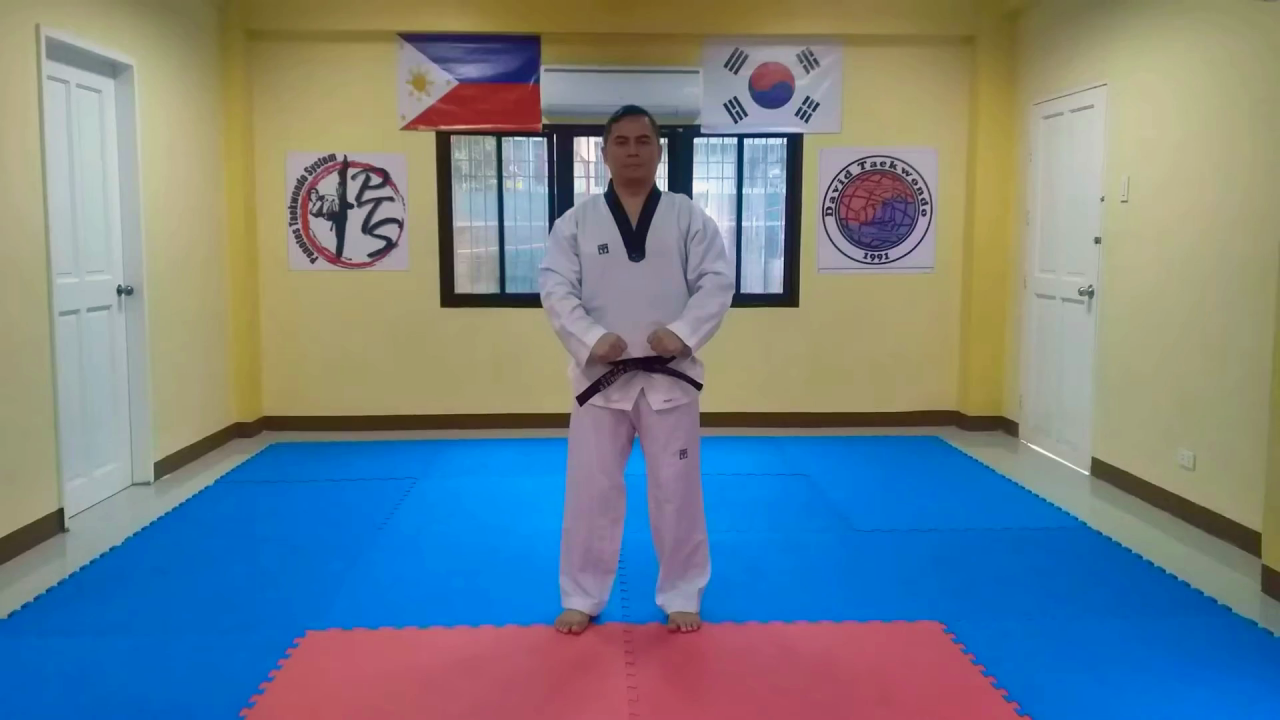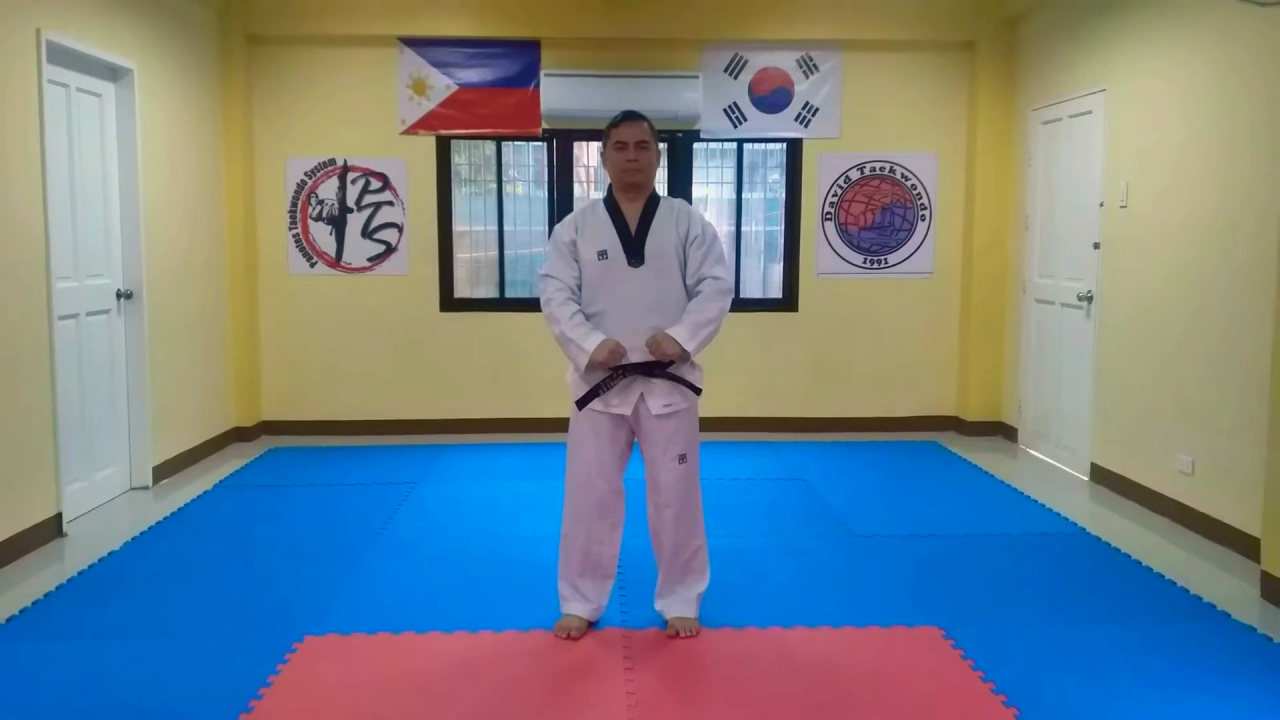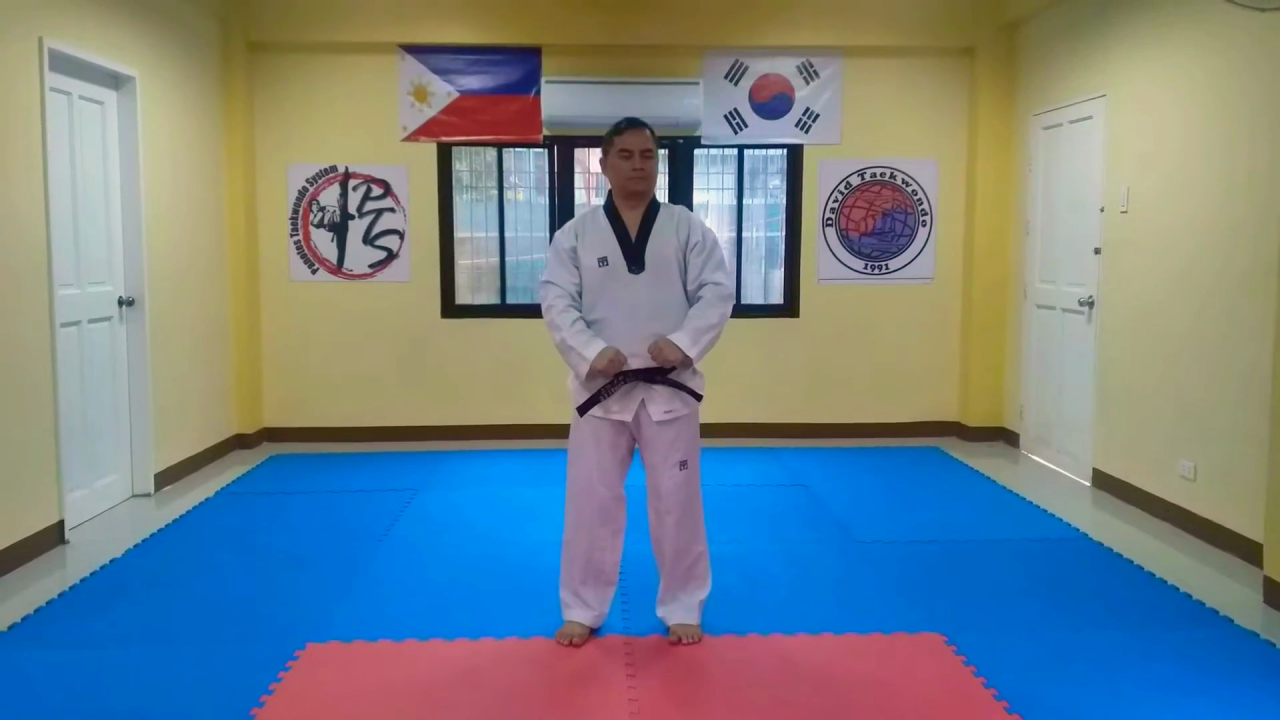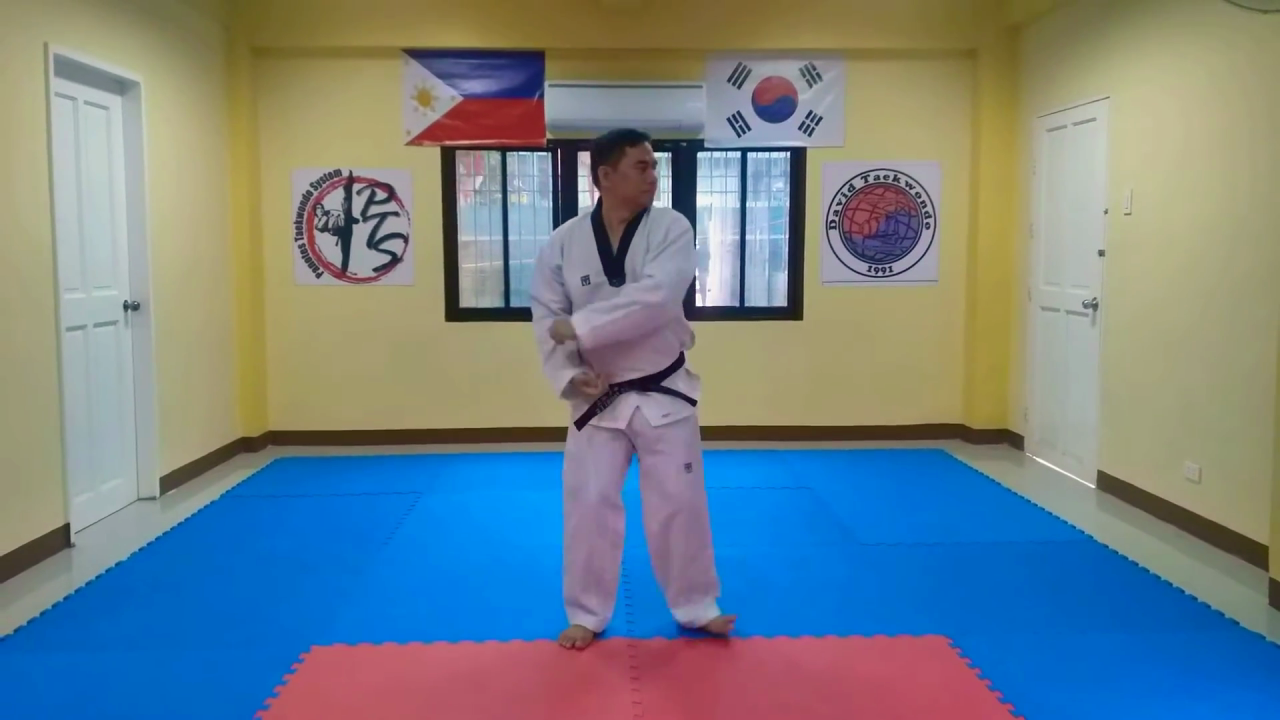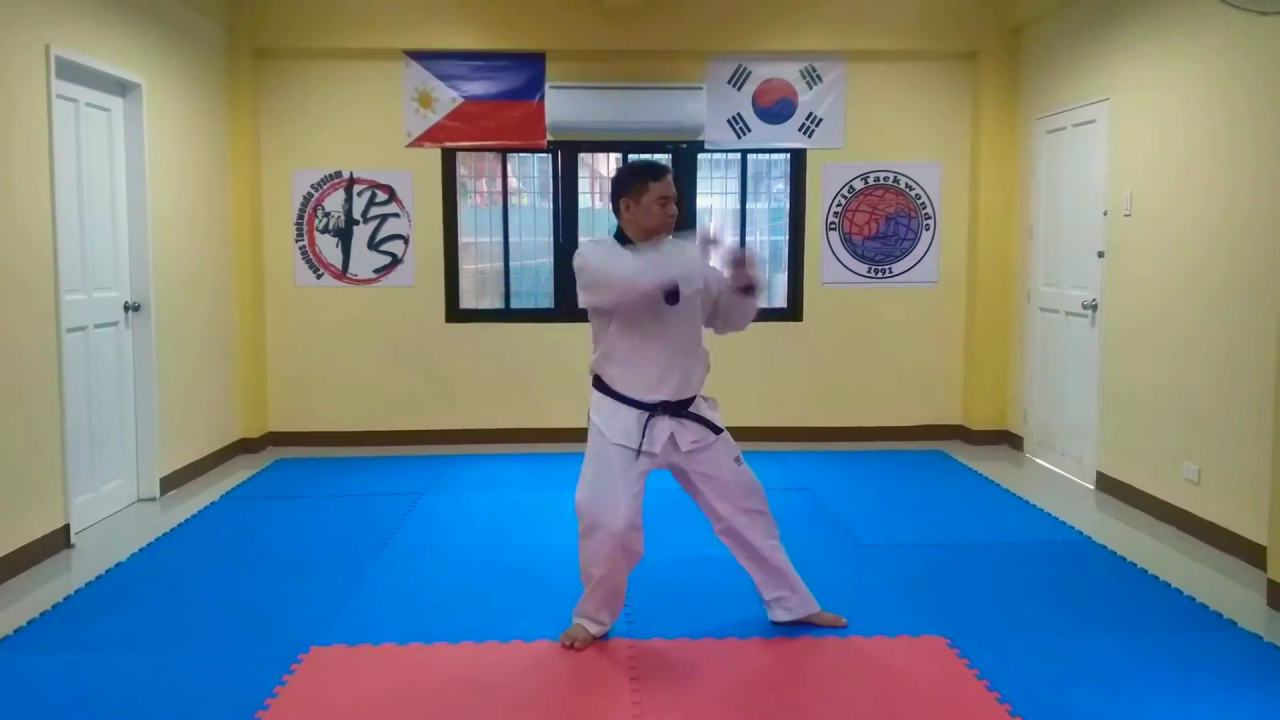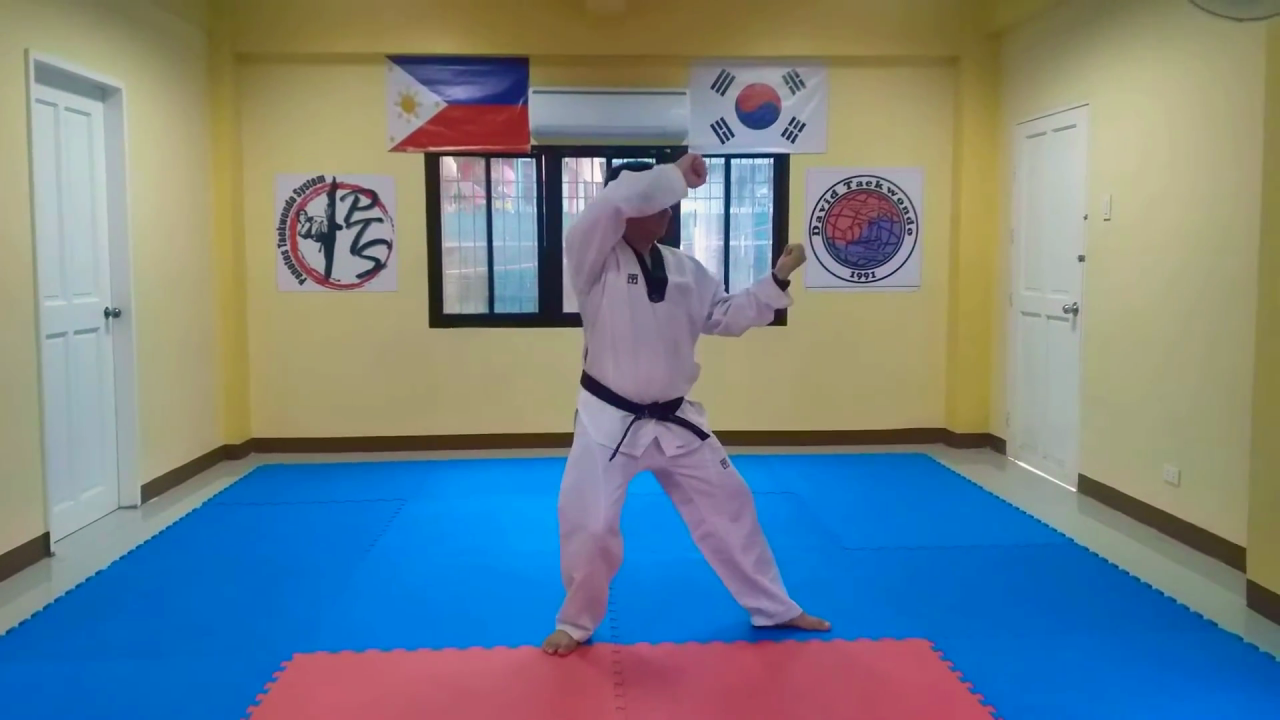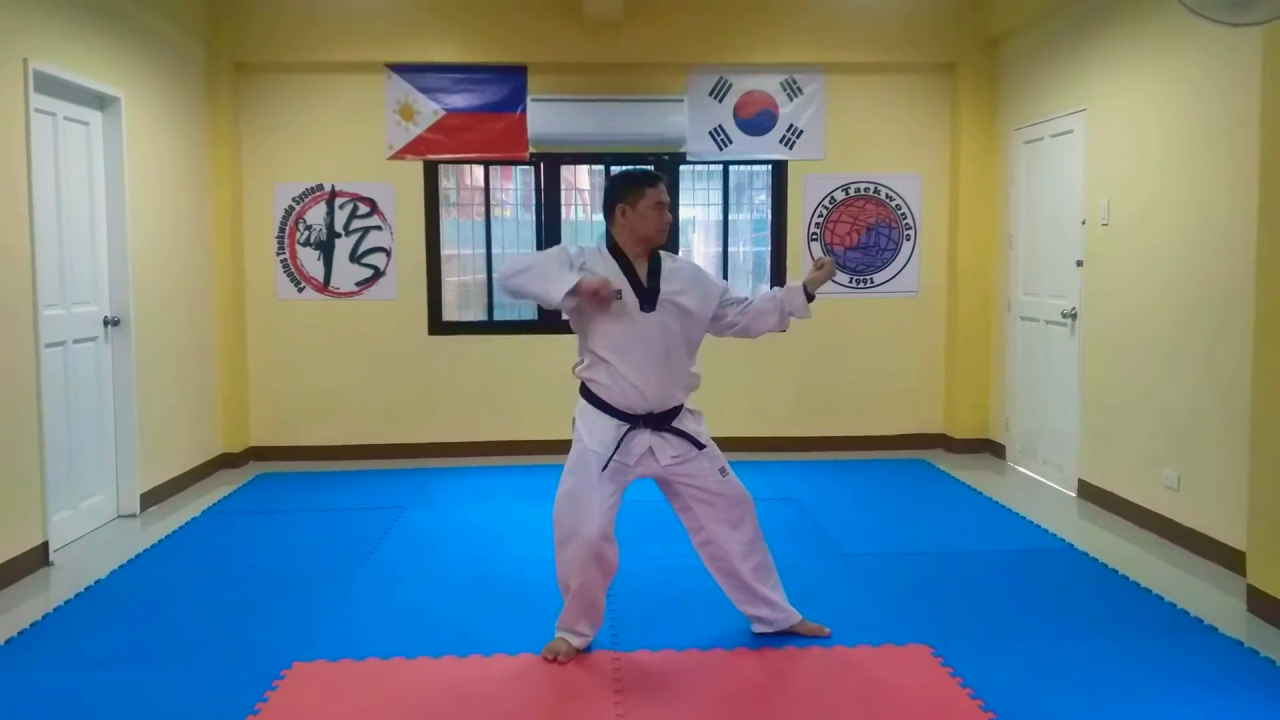
dt=0.4s
person 1, frame 1
left shoulder: (688, 217)
right shoulder: (577, 221)
left elbow: (718, 282)
right elbow: (555, 288)
left wrist: (683, 333)
right wrist: (590, 339)
left hip: (669, 374)
right hip: (602, 375)
left knee: (677, 489)
right knee: (591, 489)
left ankle: (681, 596)
right ankle: (581, 598)
person 1, frame 2
left shoulder: (687, 222)
right shoulder: (576, 227)
left elbow: (717, 286)
right elbow: (554, 294)
left wrist: (682, 337)
right wrist: (588, 345)
left hip: (668, 379)
right hip: (600, 380)
left knee: (676, 494)
right knee: (590, 495)
left ankle: (680, 602)
right ankle: (580, 603)
person 1, frame 3
left shoulder: (687, 228)
right shoulder: (576, 233)
left elbow: (717, 292)
right elbow: (556, 301)
left wrist: (685, 343)
right wrist: (590, 353)
left hip: (669, 386)
right hip: (601, 388)
left knee: (677, 501)
right knee: (592, 501)
left ankle: (682, 608)
right ankle: (582, 610)
person 1, frame 4
left shoulder: (671, 228)
right shoulder: (563, 243)
left elbow: (655, 296)
right elbow: (546, 317)
left wrist: (579, 329)
right wrist: (567, 375)
left hip: (663, 391)
right hip: (599, 397)
left knee: (680, 502)
right knee: (589, 505)
left ankle: (697, 606)
right ankle: (587, 614)
person 1, frame 5
left shoulder: (690, 260)
right shoulder: (595, 260)
left elbow: (727, 319)
right elbow: (624, 276)
left wrist: (742, 284)
right wrist: (698, 252)
left hip: (688, 415)
right hip: (620, 417)
left knee: (745, 504)
right knee: (611, 523)
left ankle: (794, 603)
right ankle: (592, 617)
person 1, frame 6
left shoulder: (684, 268)
right shoulder: (593, 256)
left elbow: (727, 317)
right elbow: (613, 202)
left wrist: (777, 280)
right wrist: (675, 174)
left hip: (675, 419)
right hip: (610, 419)
left knee: (729, 507)
right knee: (591, 525)
left ankle: (775, 608)
right ankle: (575, 622)
person 1, frame 7
left shoulder: (687, 276)
right shoulder: (578, 262)
left elbow: (741, 317)
right elbow: (515, 274)
left wrist: (802, 291)
right wrist: (572, 286)
left hip: (674, 427)
right hip: (606, 427)
left knee: (730, 512)
right knee: (583, 532)
left ankle: (775, 615)
right ankle: (575, 630)
